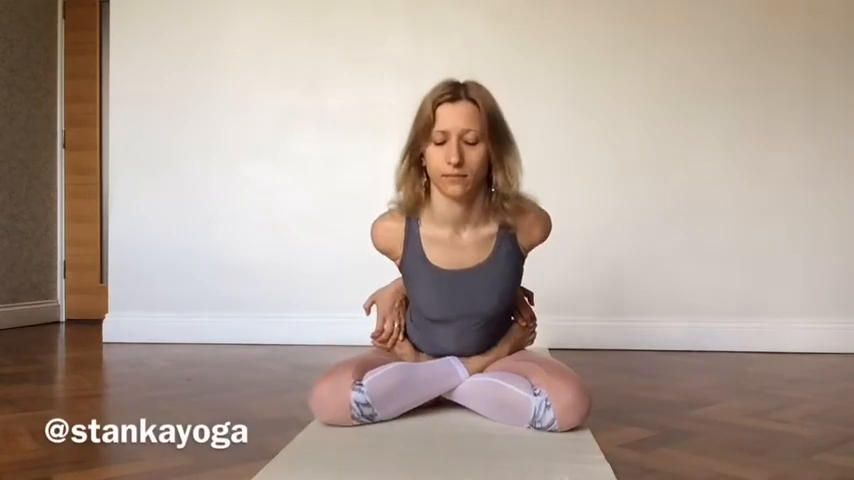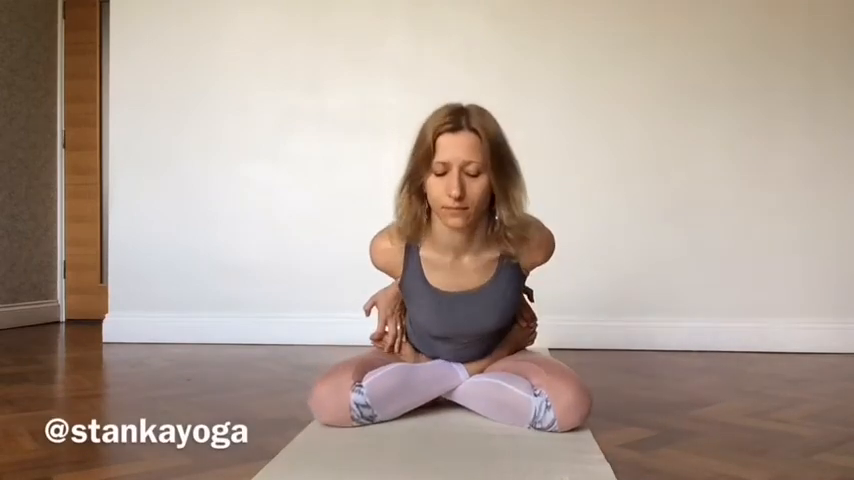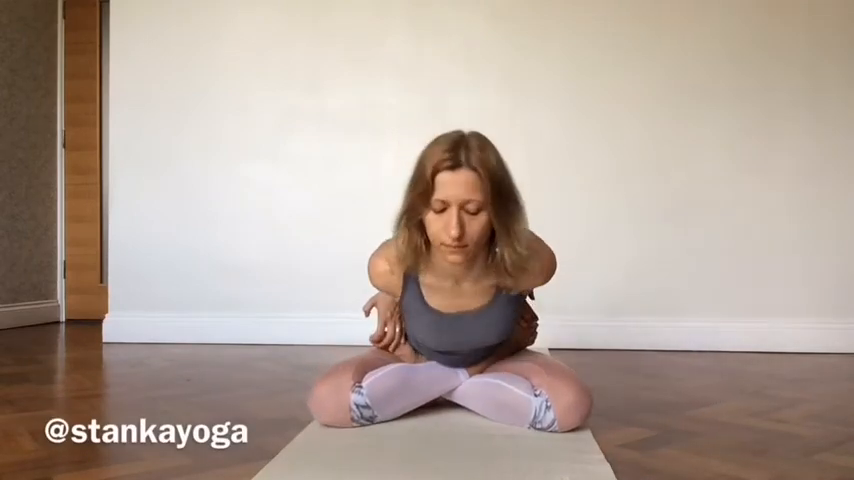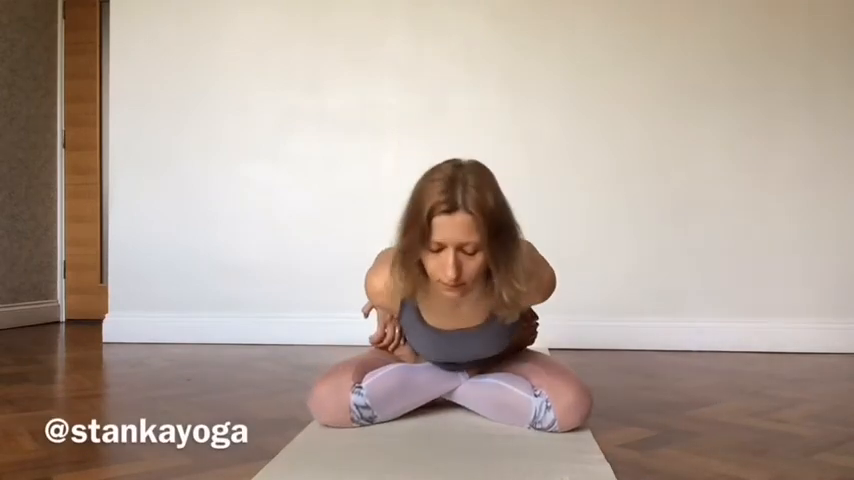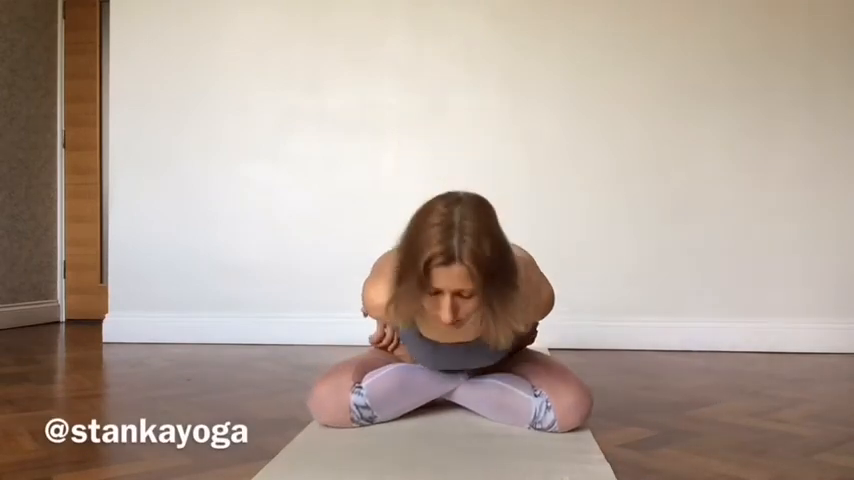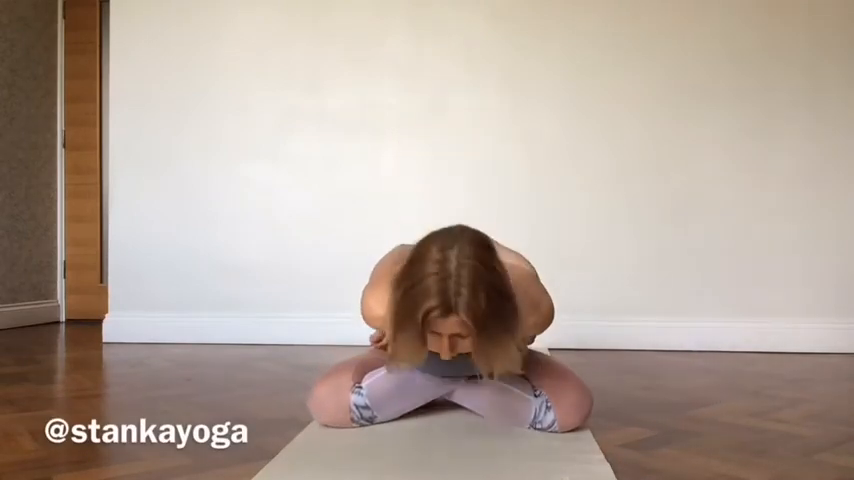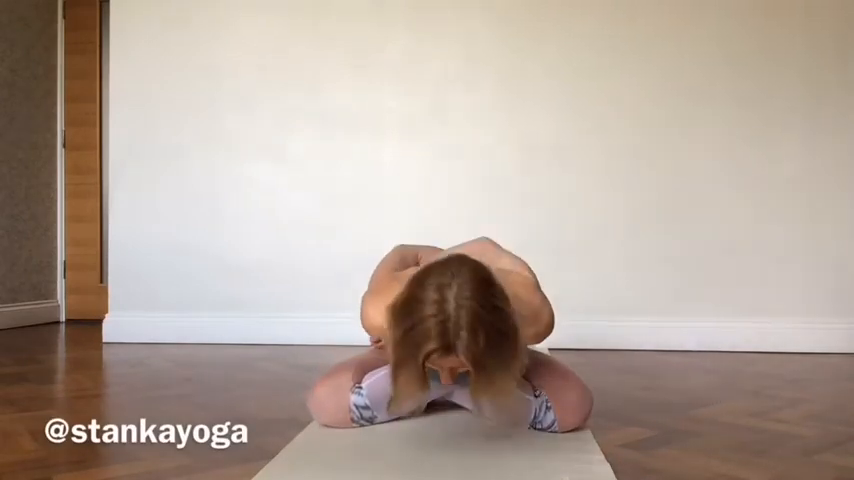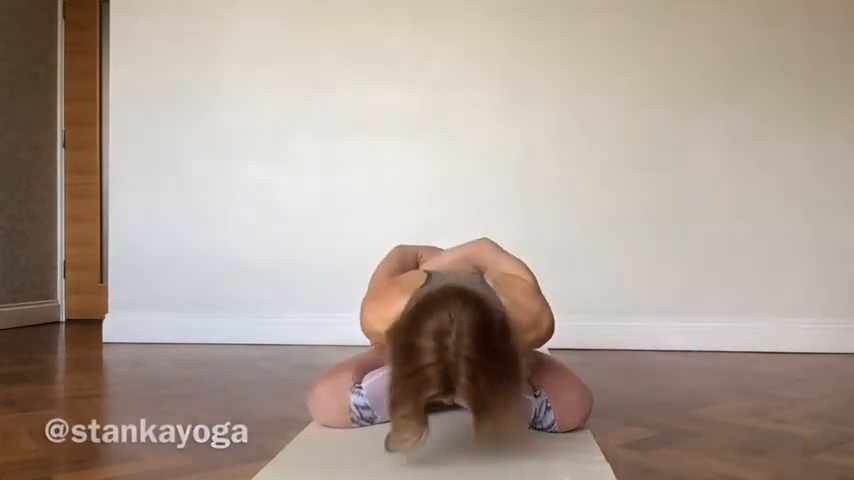
dt=0.2s
person 1, frame 1
left shoulder: (528, 224)
right shoulder: (391, 230)
left hip: (496, 355)
right hip: (415, 354)
left knee: (571, 404)
right knee: (326, 399)
left ankle: (424, 379)
right ankle: (460, 373)
person 1, frame 2
left shoulder: (531, 243)
right shoulder: (391, 248)
left hip: (495, 358)
right hip: (414, 355)
left knee: (571, 405)
right knee: (326, 400)
right ankle: (462, 377)
person 1, frame 3
left shoulder: (532, 262)
right shoulder: (389, 266)
left hip: (495, 361)
right hip: (415, 357)
left knee: (572, 405)
right knee: (325, 401)
person 1, frame 4
left shoulder: (532, 278)
right shoulder: (385, 282)
left hip: (496, 363)
right hip: (415, 359)
left knee: (572, 406)
right knee: (325, 401)
left ankle: (430, 386)
person 1, frame 5
left shoulder: (532, 294)
right shoulder: (382, 294)
right elbow: (398, 254)
left hip: (496, 366)
right hip: (416, 364)
left knee: (573, 406)
right knee: (325, 402)
left ankle: (441, 388)
person 1, frame 6
left shoulder: (532, 307)
right shoulder: (381, 305)
right elbow: (401, 254)
left hip: (494, 368)
right hip: (413, 369)
left knee: (573, 406)
right knee: (324, 402)
left ankle: (446, 387)
person 1, frame 7
left shoulder: (532, 315)
right shoulder: (380, 312)
left elbow: (484, 249)
right elbow: (402, 254)
right hip: (409, 362)
left knee: (573, 407)
right knee: (325, 403)
person 1, frame 8
left shoulder: (532, 320)
right shoulder: (380, 317)
left elbow: (484, 251)
right elbow: (401, 256)
left knee: (574, 406)
right knee: (324, 401)
